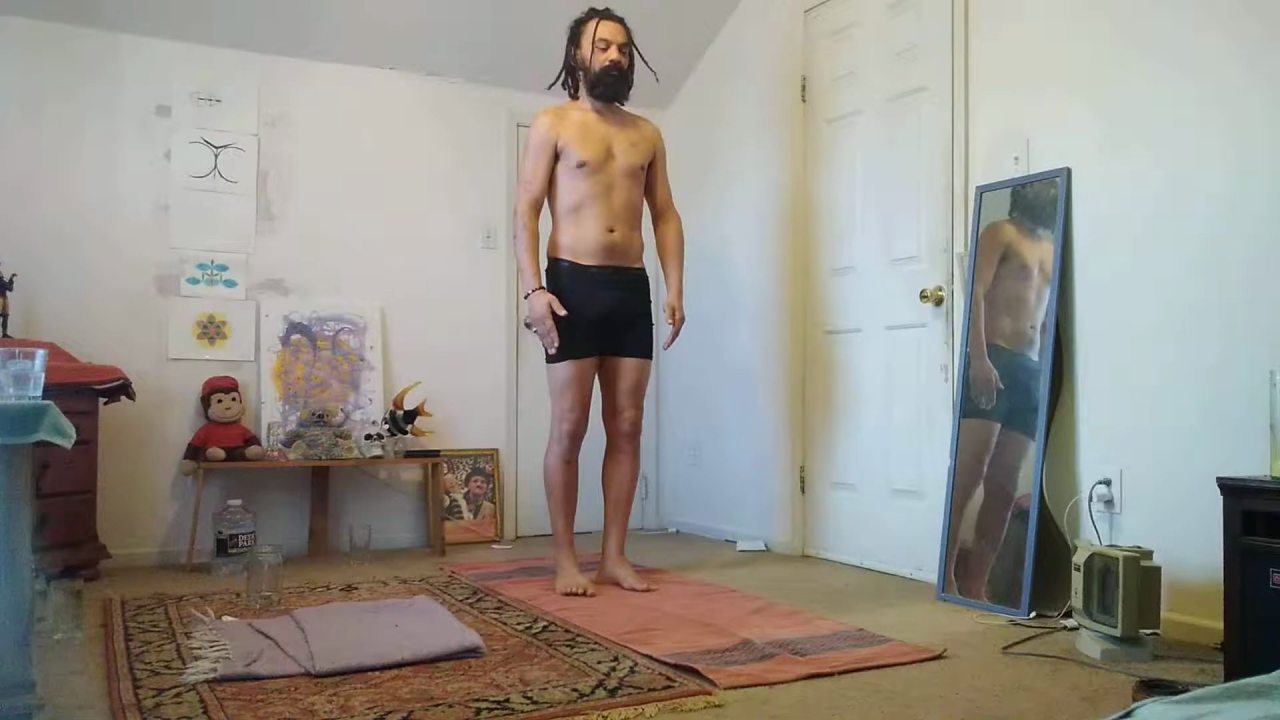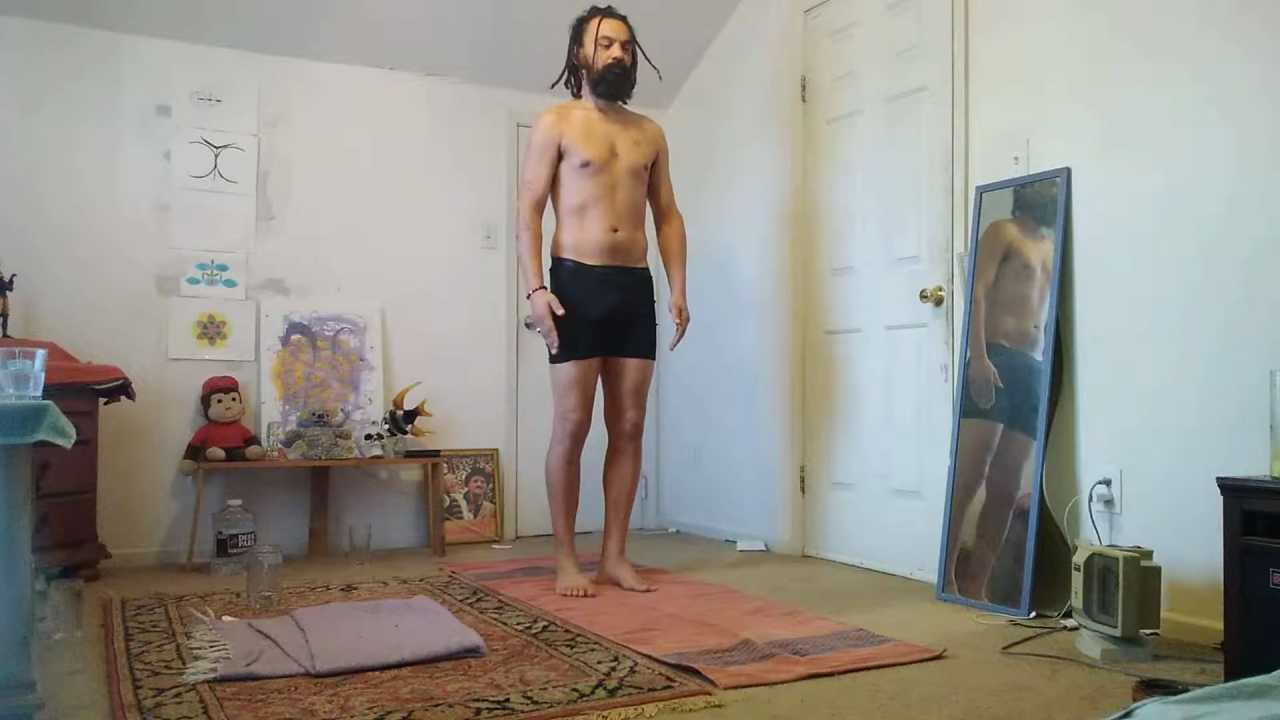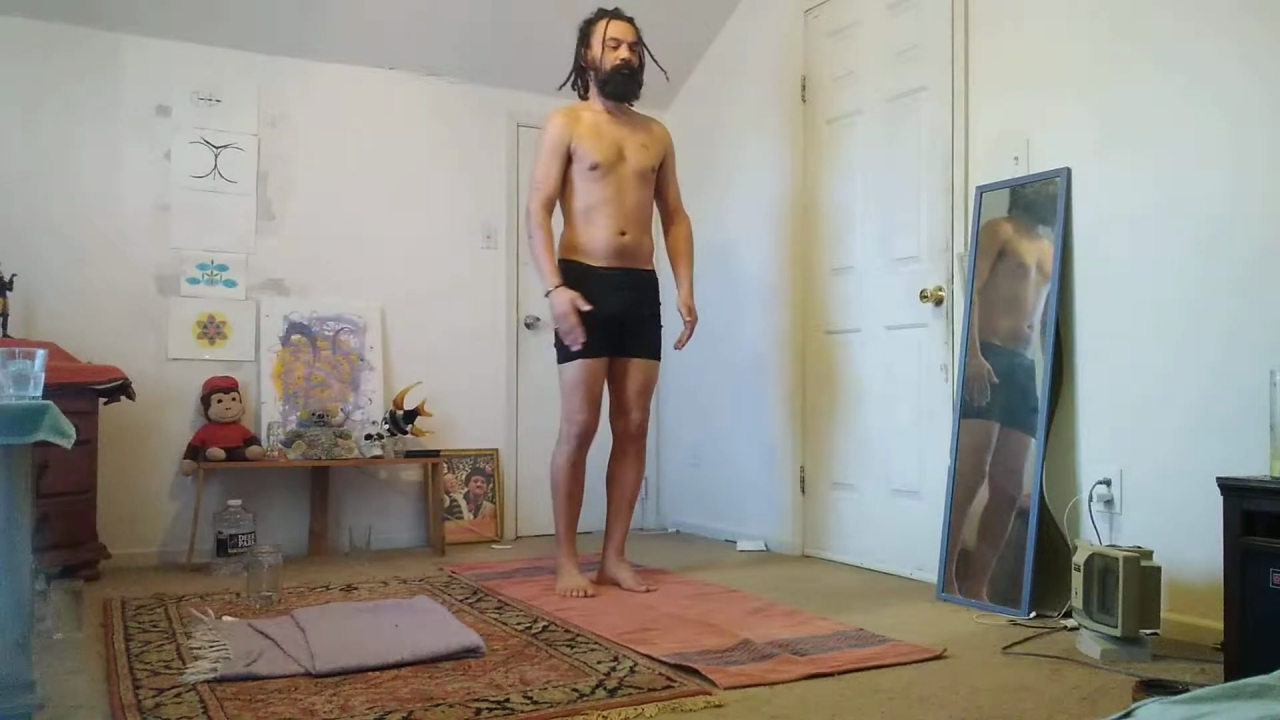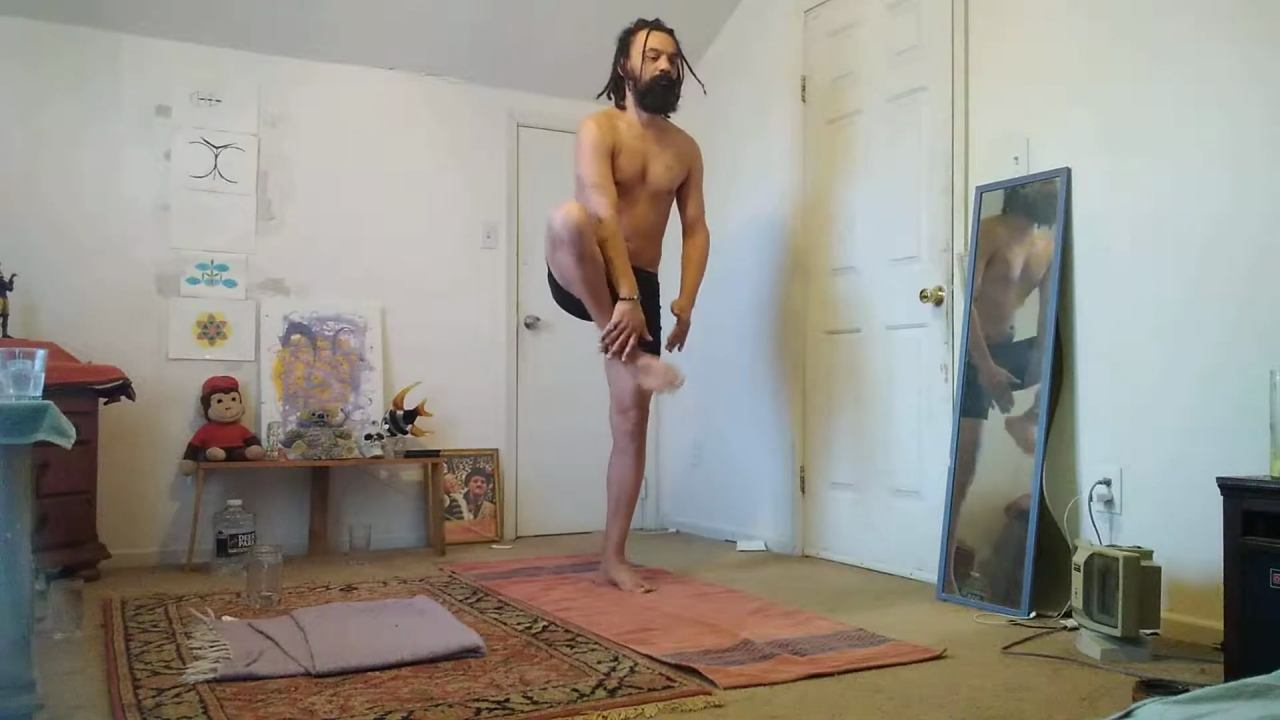
dt=1s
person 1, frame 1
left shoulder: (647, 133)
right shoulder: (553, 123)
left elbow: (666, 215)
right elbow: (526, 210)
left wrist: (675, 289)
right wrist: (534, 288)
left hip: (632, 287)
right hip: (574, 284)
left knee: (627, 426)
right knee: (569, 426)
left ankle: (614, 554)
right ankle: (566, 559)
person 1, frame 2
left shoulder: (650, 133)
right shoulder: (555, 123)
left elbow: (667, 215)
right elbow: (529, 210)
left wrist: (678, 288)
right wrist: (536, 288)
left hip: (636, 288)
right hip: (577, 284)
left knee: (629, 427)
right knee: (572, 426)
left ankle: (614, 555)
right ankle: (566, 559)
person 1, frame 3
left shoulder: (656, 134)
right shoulder: (565, 124)
left elbow: (674, 217)
right elbow: (538, 211)
left wrist: (685, 289)
right wrist: (555, 286)
left hip: (642, 288)
right hip: (586, 285)
left knee: (633, 427)
right knee: (579, 426)
left ankle: (614, 556)
right ankle: (566, 560)
person 1, frame 4
left shoulder: (685, 149)
right shoulder: (598, 129)
left elbow: (695, 229)
right elbow: (605, 214)
left wrist: (685, 299)
right wrist: (625, 298)
left hip: (642, 287)
right hip: (585, 280)
left knee: (631, 422)
right knee: (568, 216)
left ankle: (614, 557)
right ankle: (635, 361)
person 2, frame 1
left shoulder: (1052, 250)
right shoulder: (1000, 233)
right elbow: (976, 294)
left wrist: (1048, 375)
right wrist: (979, 359)
left hip: (1030, 372)
right hip: (993, 363)
left knee: (1004, 488)
right knee: (967, 476)
left ankle: (975, 585)
right ankle: (945, 578)
person 2, frame 2
left shoulder: (1055, 248)
right shoulder: (1003, 232)
left elbow: (1051, 316)
right elbow: (977, 294)
right wrist: (978, 357)
left hip: (1035, 371)
right hip: (995, 362)
left knee: (1006, 486)
right knee: (969, 476)
left ankle: (975, 584)
right ankle: (945, 577)
person 2, frame 3
left shoulder: (1052, 250)
right shoulder: (998, 230)
right elbow: (971, 291)
right wrist: (973, 354)
left hip: (1025, 369)
right hip: (988, 360)
left knee: (1010, 487)
right knee: (969, 476)
left ankle: (976, 585)
right ankle: (945, 579)
person 2, frame 4
left shoulder: (1048, 248)
right shoulder: (990, 232)
left elbow: (1049, 315)
right elbow: (964, 298)
left wrist: (1047, 364)
right wrist: (984, 364)
left hip: (1004, 350)
right hip: (972, 355)
right knee: (963, 467)
left ankle: (1029, 419)
right ankle: (945, 574)
